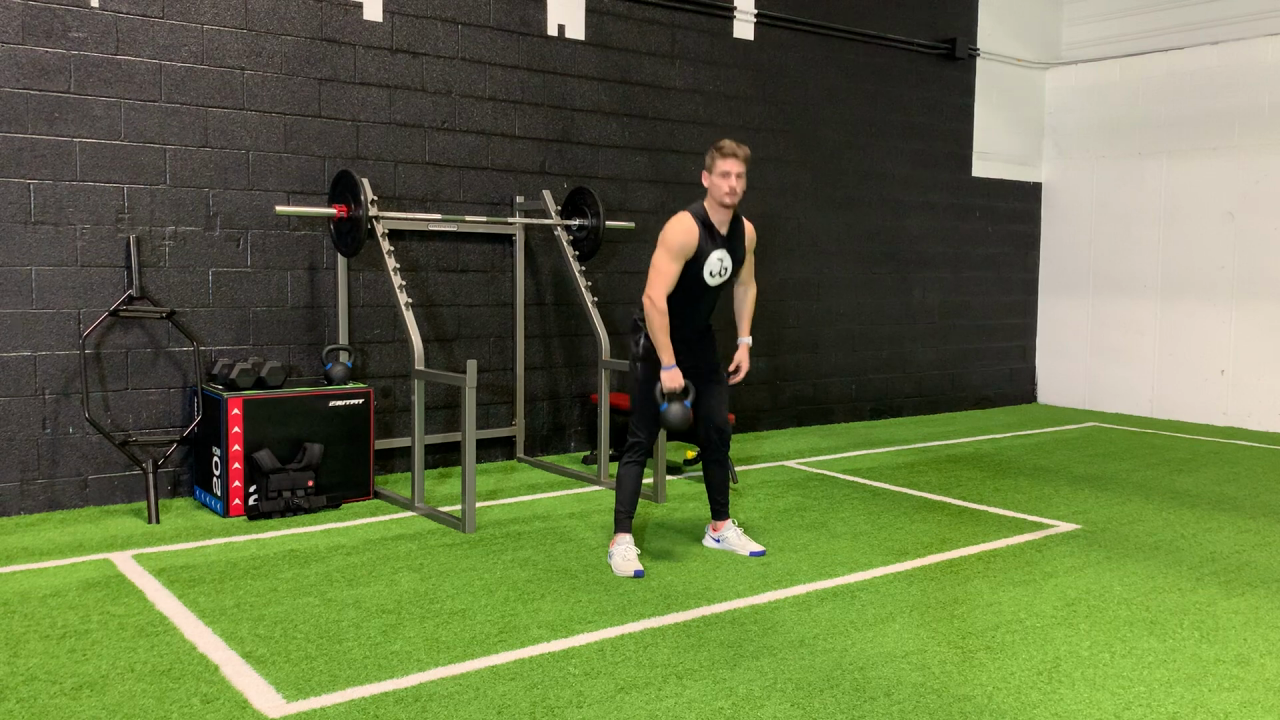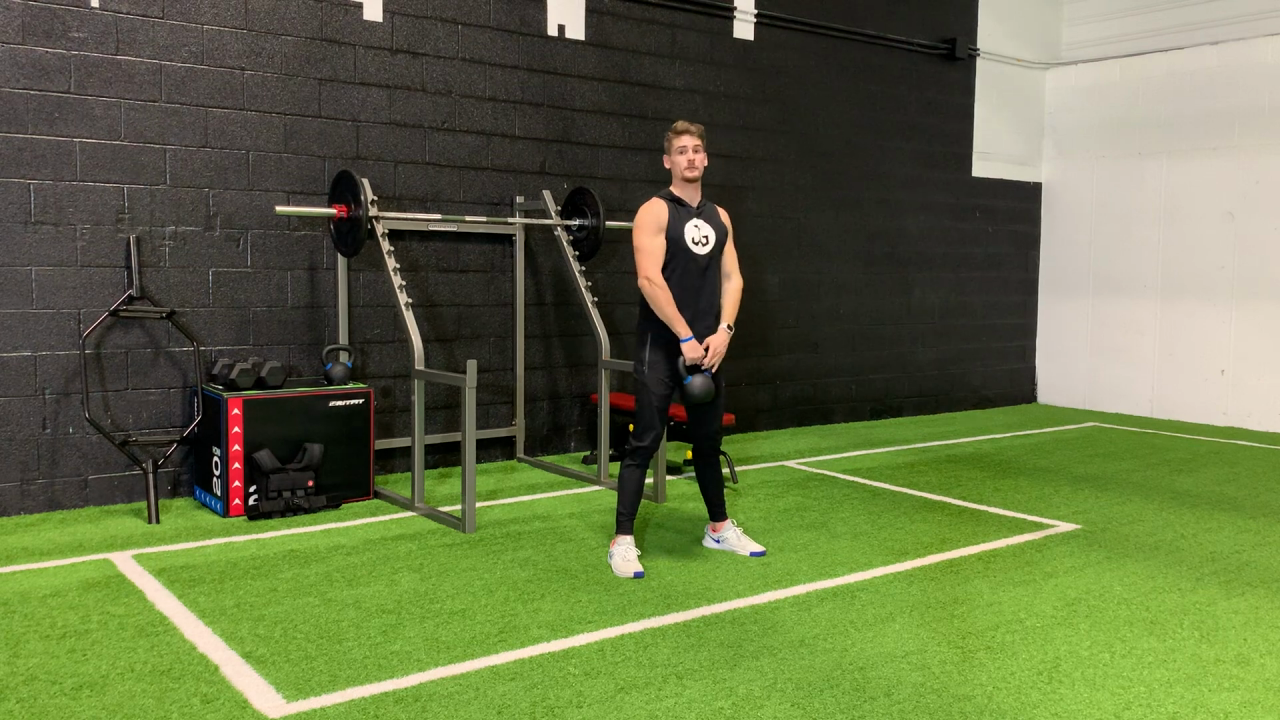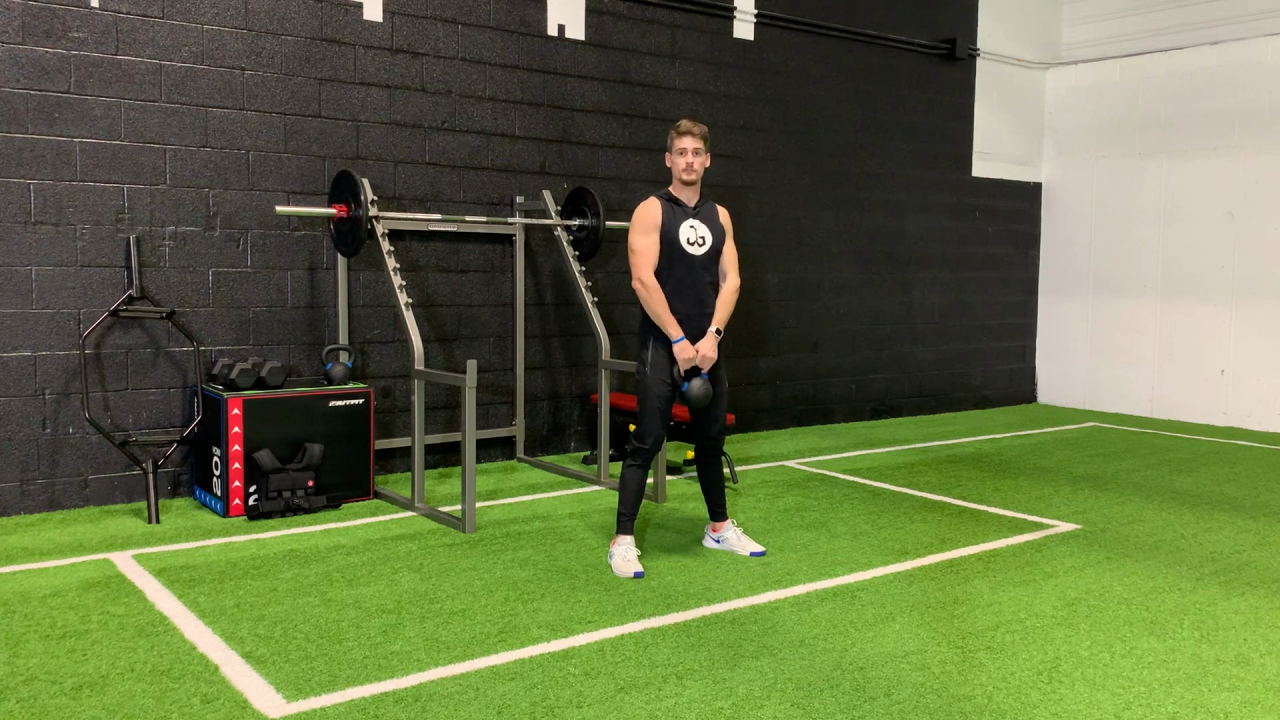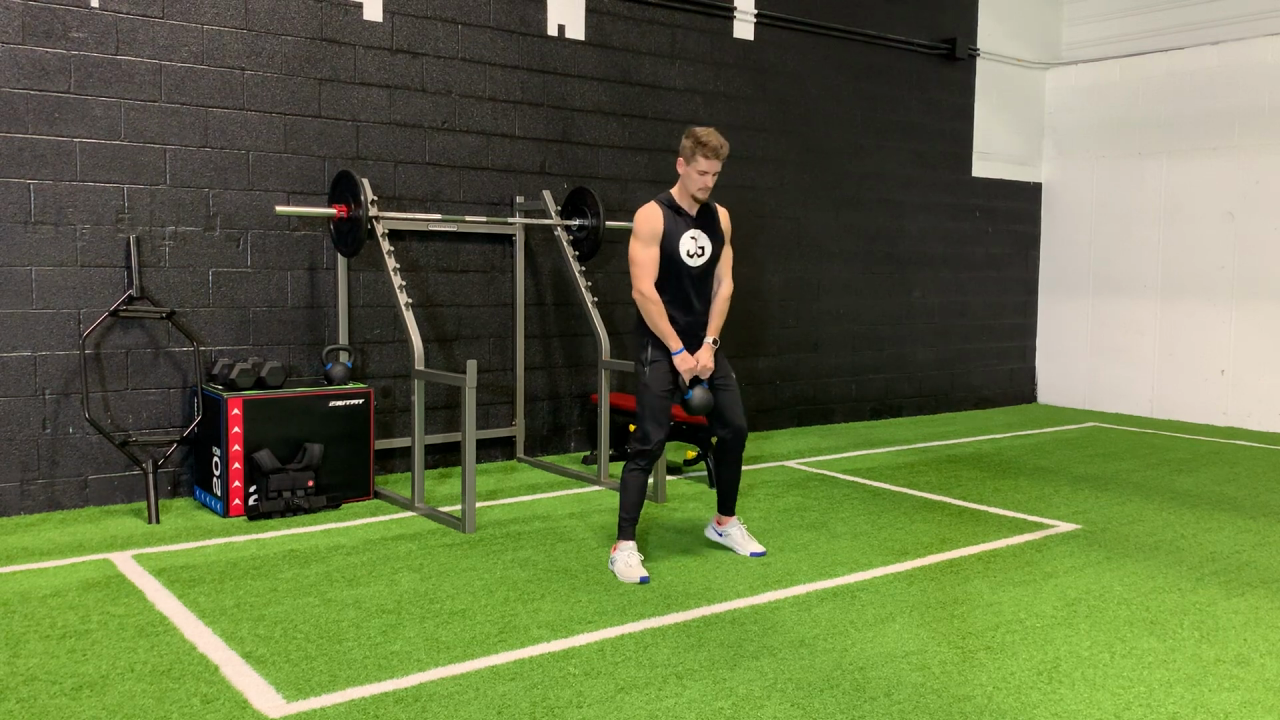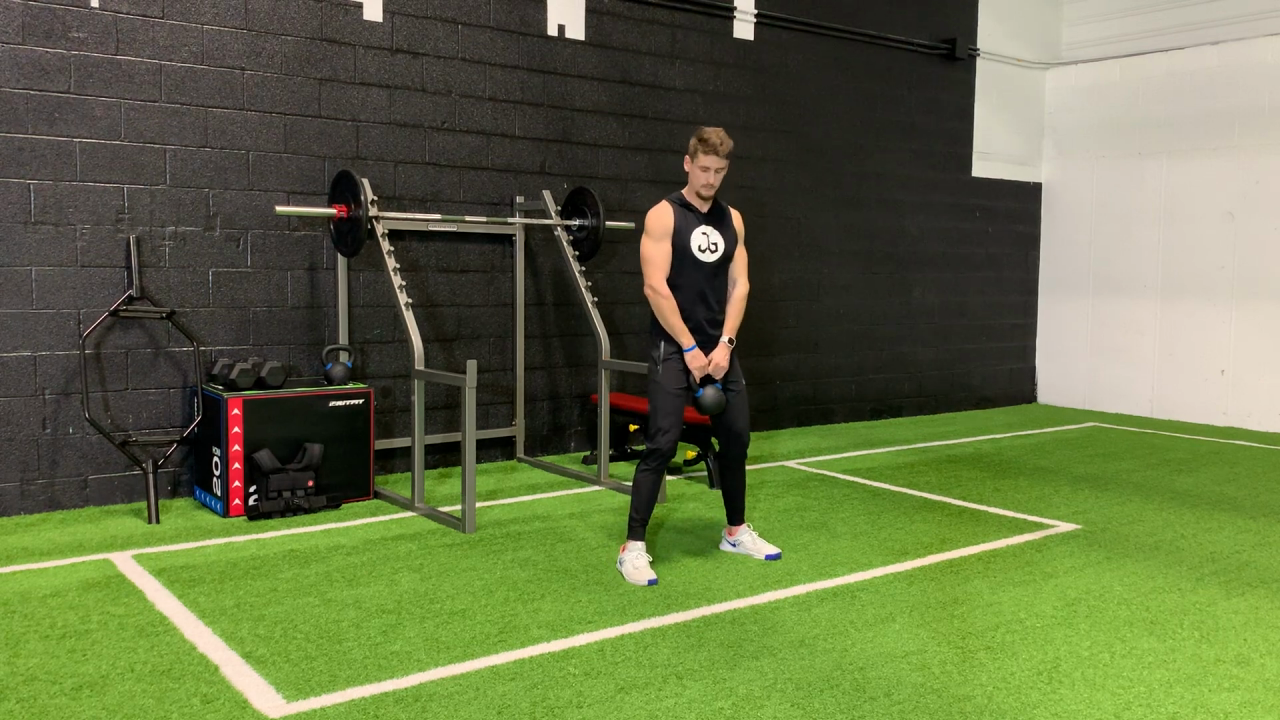
dt=1s
person 1, frame 1
left shoulder: (745, 232)
right shoulder: (684, 228)
left elbow: (745, 286)
right elbow: (653, 299)
left wrist: (744, 343)
right wrist: (668, 367)
left hip: (699, 341)
right hip: (656, 341)
left knee: (717, 435)
right knee: (641, 440)
left ankle: (719, 527)
right ankle: (622, 539)
person 1, frame 2
left shoulder: (719, 216)
right shoulder: (655, 211)
left elbow: (731, 277)
right elbow: (649, 278)
left wrist: (724, 329)
right wrist: (685, 338)
left hip: (706, 346)
right hip: (661, 346)
left knee: (708, 440)
right knee: (645, 442)
left ankle: (719, 527)
right ankle: (622, 540)
person 1, frame 3
left shoulder: (719, 215)
right shoulder: (651, 211)
left elbow: (730, 279)
right elbow: (643, 279)
left wrist: (711, 336)
right wrist: (677, 340)
left hip: (706, 345)
right hip: (661, 345)
left knee: (711, 440)
right knee: (646, 442)
left ankle: (719, 528)
right ankle: (623, 541)
person 1, frame 4
left shoulder: (720, 218)
right shoulder: (652, 216)
left elbow: (724, 284)
right elbow: (643, 290)
left wrist: (709, 345)
right wrist: (677, 352)
left hip: (704, 344)
right hip: (660, 345)
left knee: (734, 429)
right knee: (649, 444)
left ankle: (724, 521)
right ankle: (624, 546)
person 1, frame 5
left shoulder: (732, 219)
right shoulder: (663, 215)
left elbow: (739, 284)
right elbow: (655, 285)
left wrist: (725, 343)
right wrist: (689, 348)
left hip: (719, 347)
right hip: (672, 347)
left knee: (736, 439)
right knee: (662, 444)
left ankle: (736, 531)
right ankle: (633, 546)
